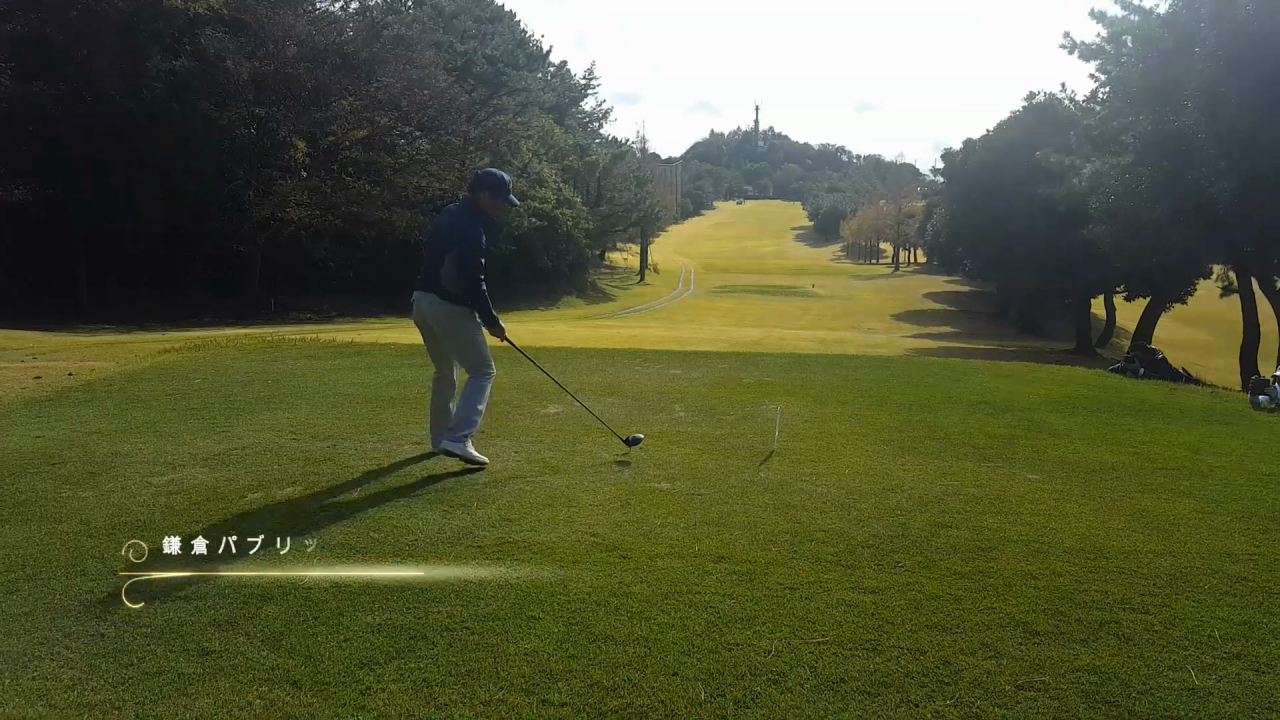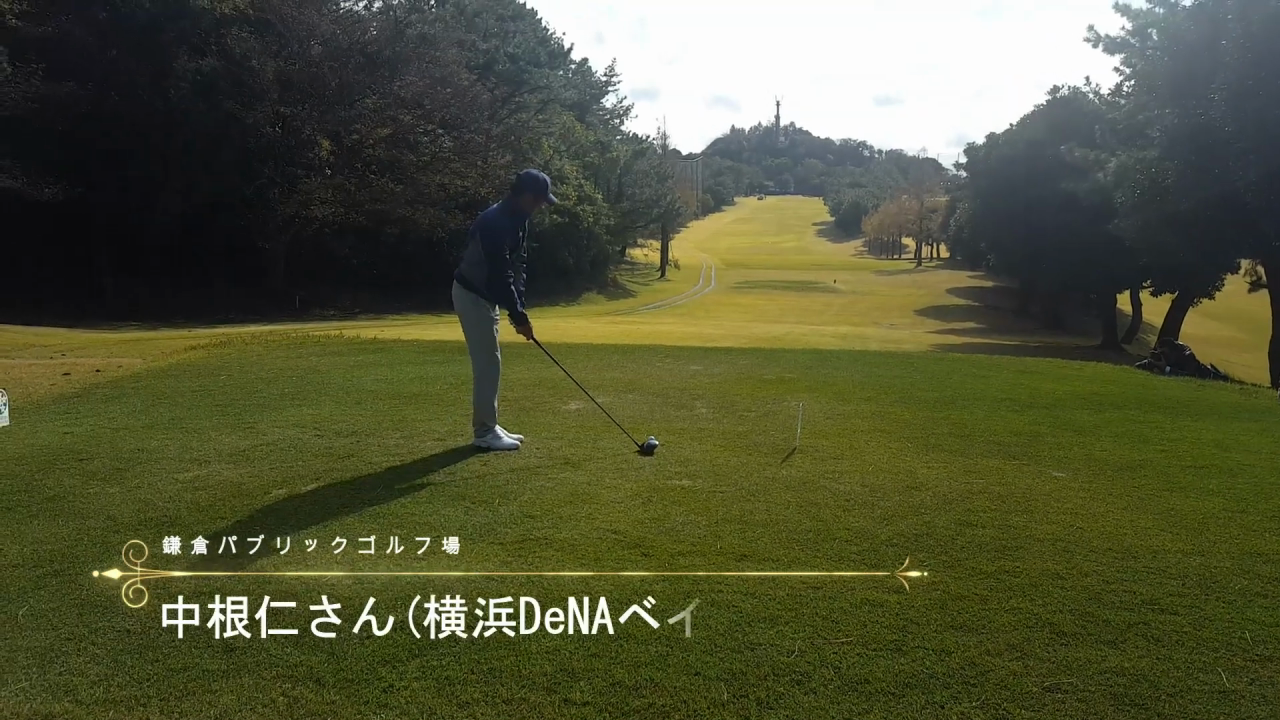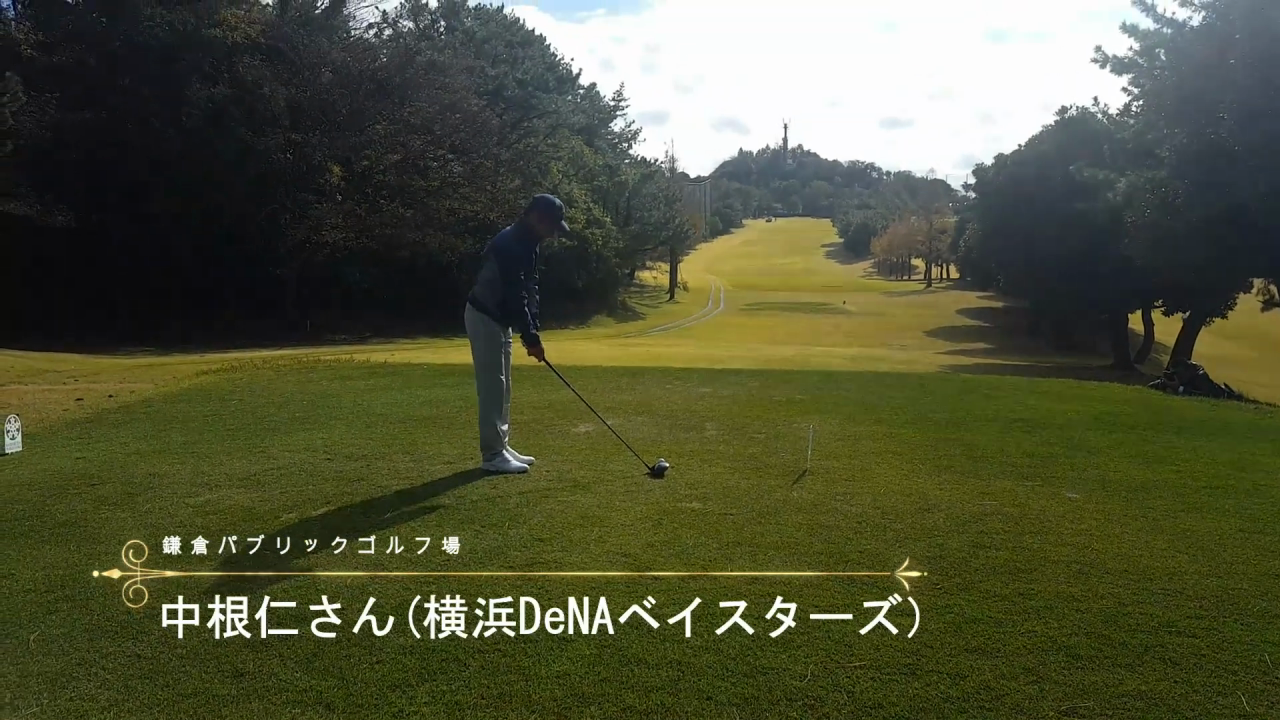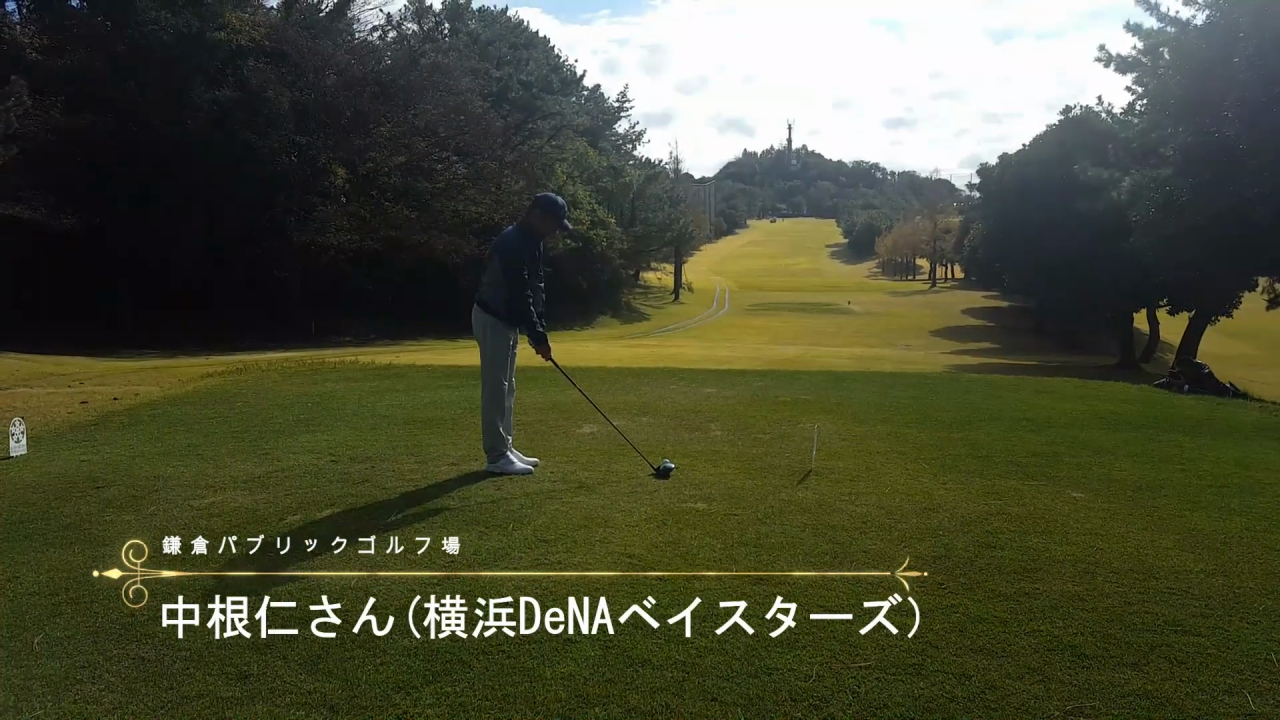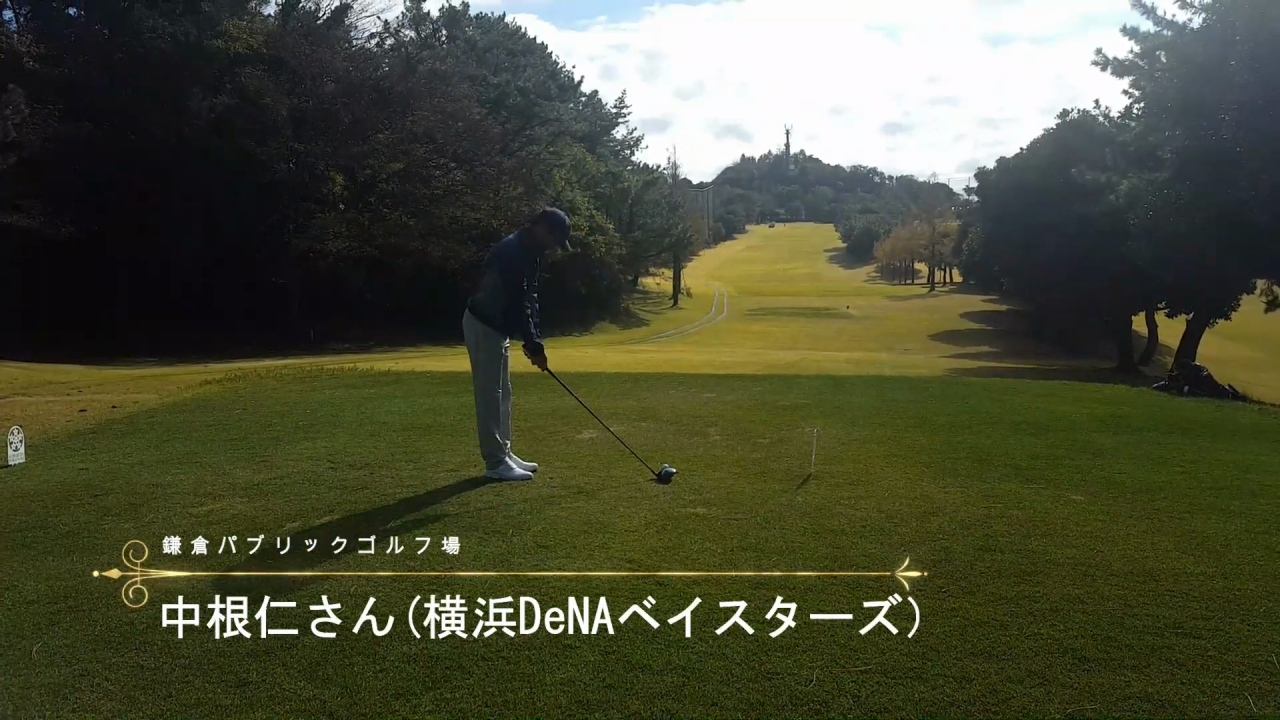
dt=1s
person 1, frame 1
left shoulder: (454, 215)
right shoulder: (469, 228)
right elbow: (473, 281)
left wrist: (484, 316)
right wrist: (491, 320)
left hip: (424, 301)
right hip: (447, 306)
left knee: (445, 371)
right knee: (482, 371)
left ankle: (442, 437)
right ankle: (456, 438)
person 1, frame 2
left shoulder: (517, 221)
right shoulder: (494, 222)
left elbow: (517, 267)
right elbow: (500, 274)
left wrist: (520, 308)
right wrist: (518, 315)
left hip: (486, 296)
right hip: (472, 294)
left knee: (491, 362)
right knee: (486, 362)
left ankle: (490, 426)
right ankle: (484, 431)
person 1, frame 3
left shoulder: (528, 243)
right shoulder: (509, 244)
left elbow: (530, 289)
right elbow: (515, 295)
left wrist: (533, 332)
right wrist: (531, 337)
left hip: (499, 319)
right hip: (484, 317)
left knee: (501, 385)
right knee: (492, 385)
left ankle: (501, 446)
right ankle: (492, 453)
person 1, frame 4
left shoulder: (532, 242)
right shoulder: (512, 243)
left elbow: (535, 288)
right elbow: (519, 294)
left wrist: (539, 329)
right wrist: (537, 335)
left hip: (506, 320)
right hip: (492, 319)
left knee: (506, 387)
right knee: (496, 387)
left ankle: (505, 448)
right ankle: (496, 456)
person 1, frame 5
left shoulder: (528, 252)
right shoulder: (512, 252)
left elbow: (529, 299)
right elbow: (518, 304)
left wrist: (534, 340)
right wrist: (534, 344)
left hip: (496, 327)
right hip: (484, 326)
left knee: (501, 394)
right knee: (490, 394)
left ankle: (503, 453)
right ankle: (496, 462)
